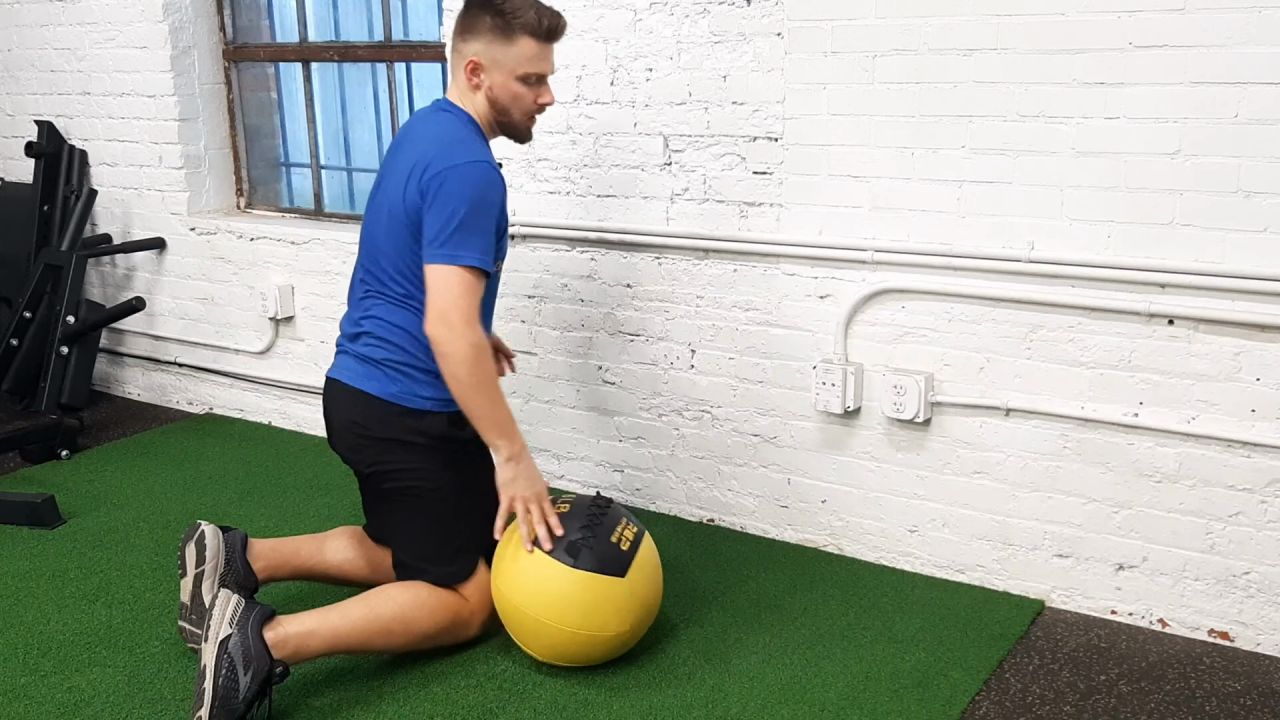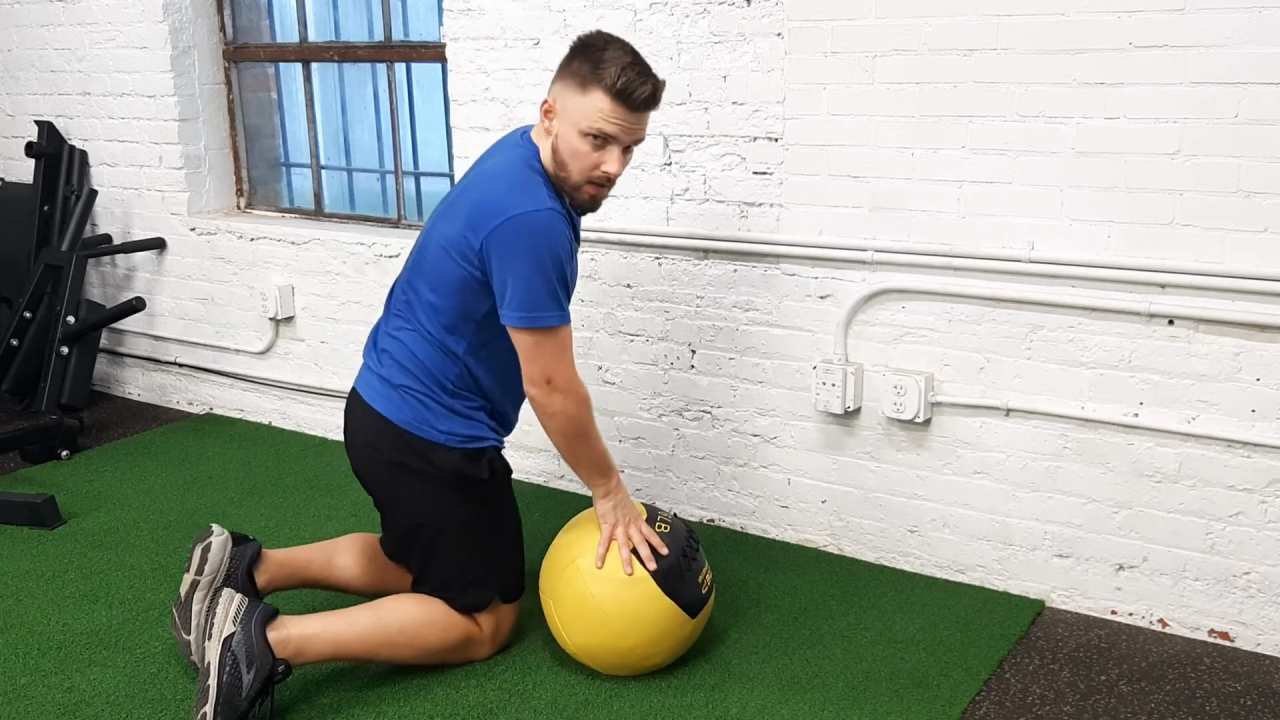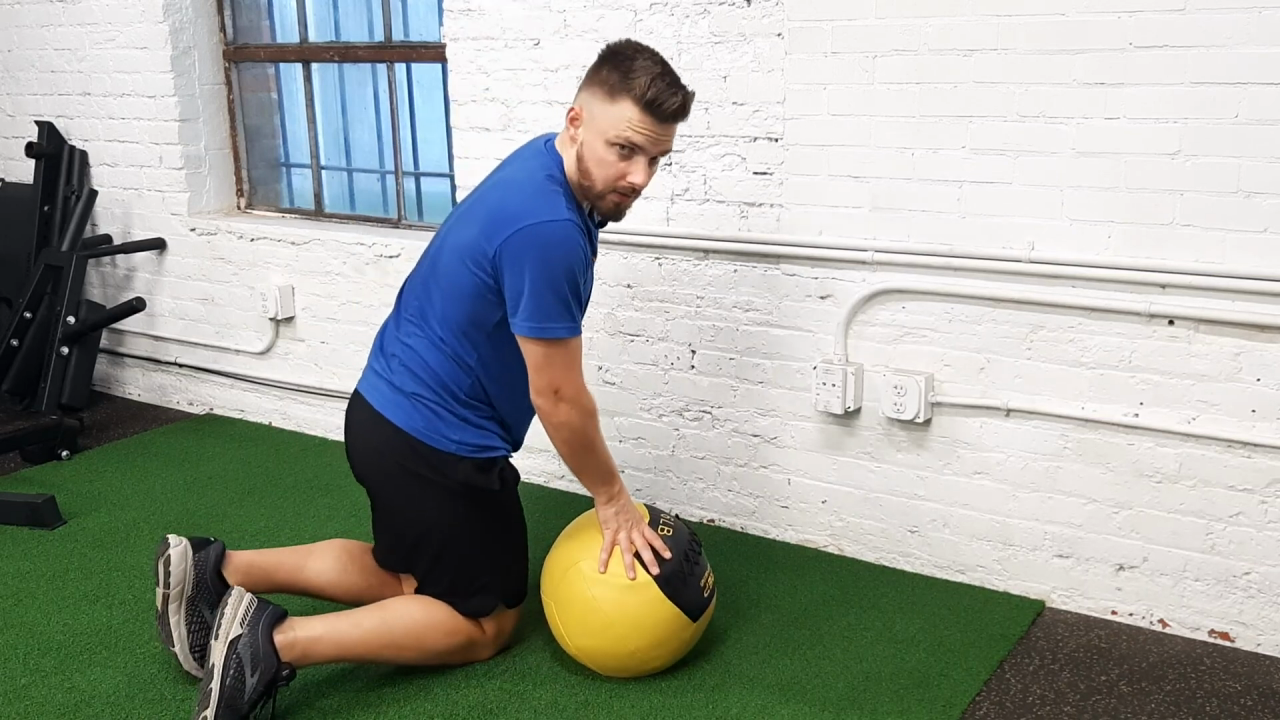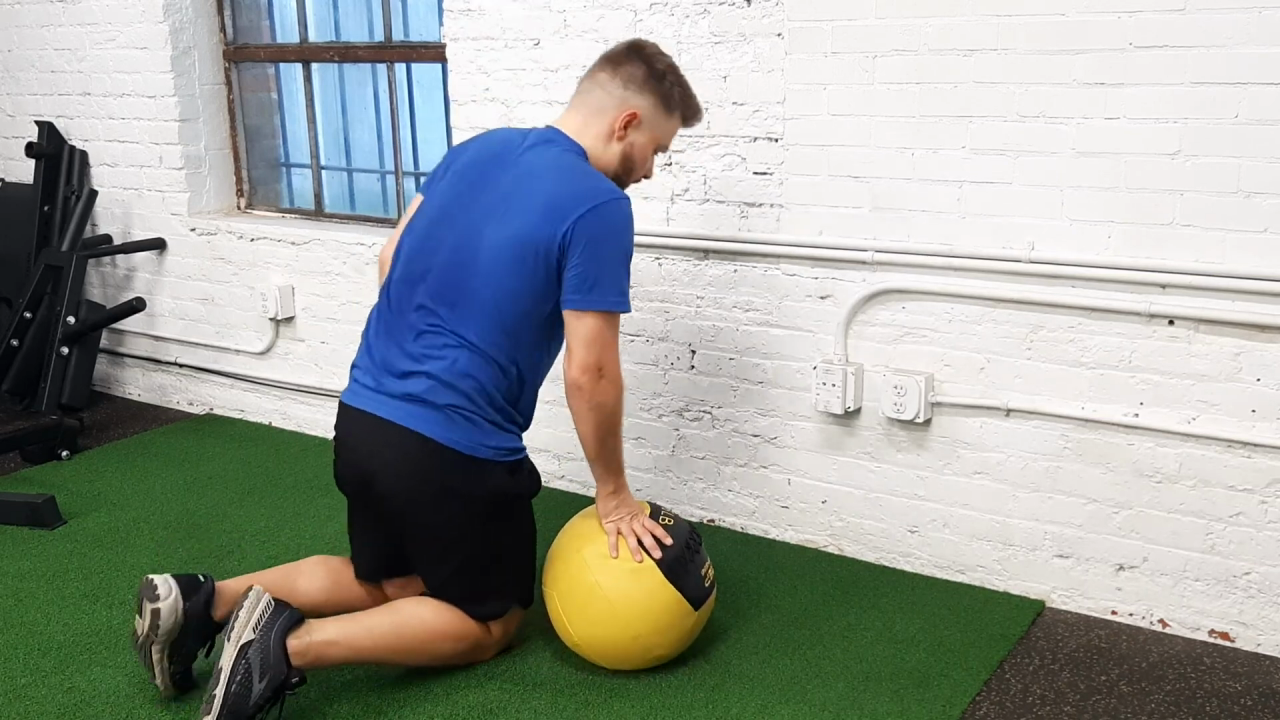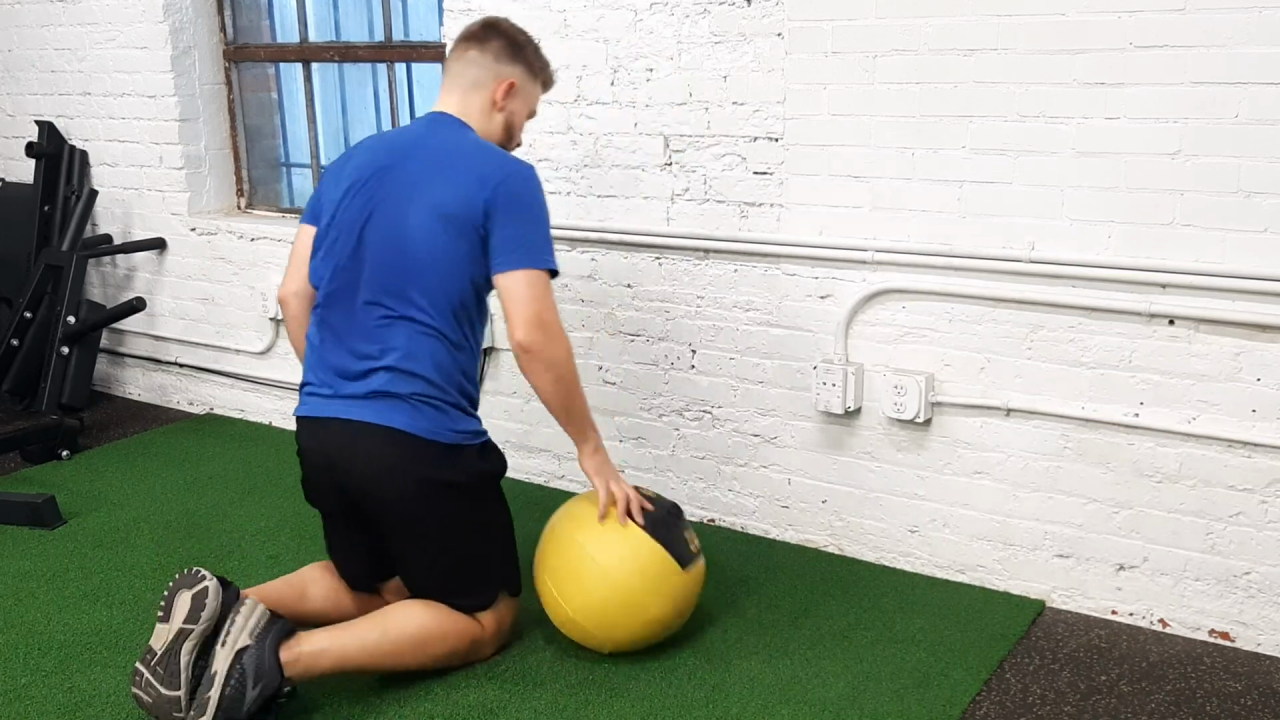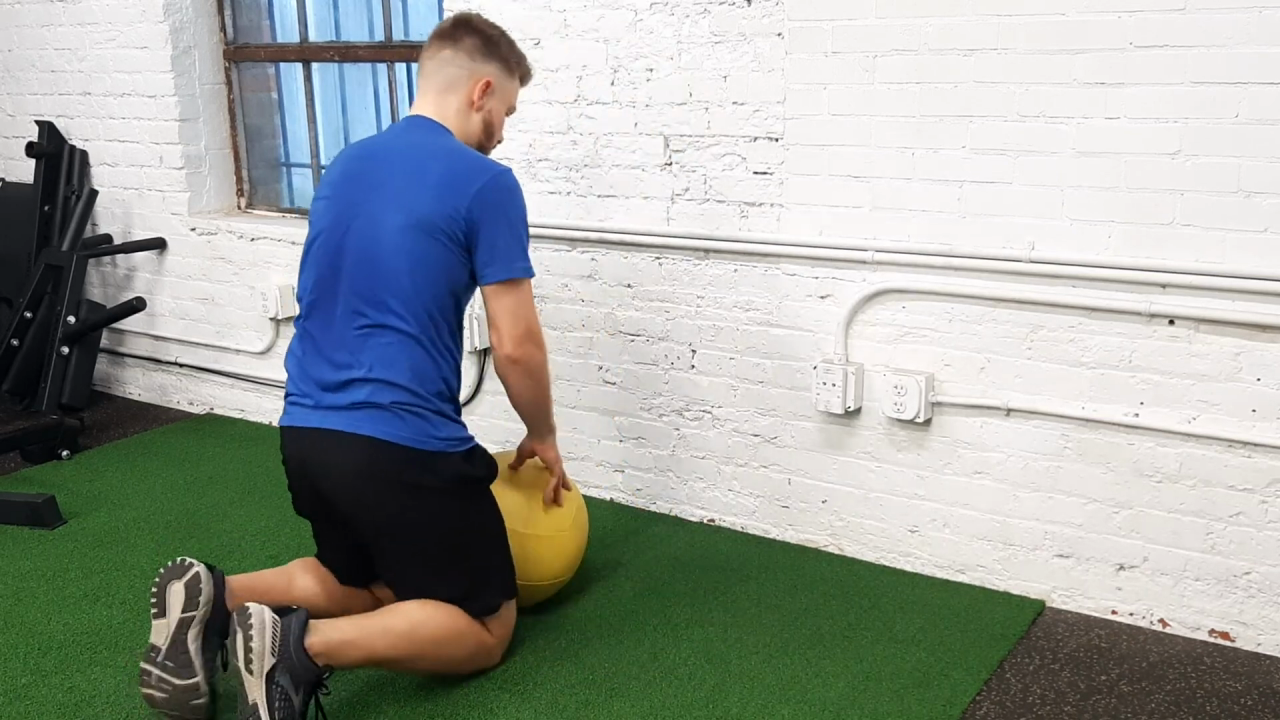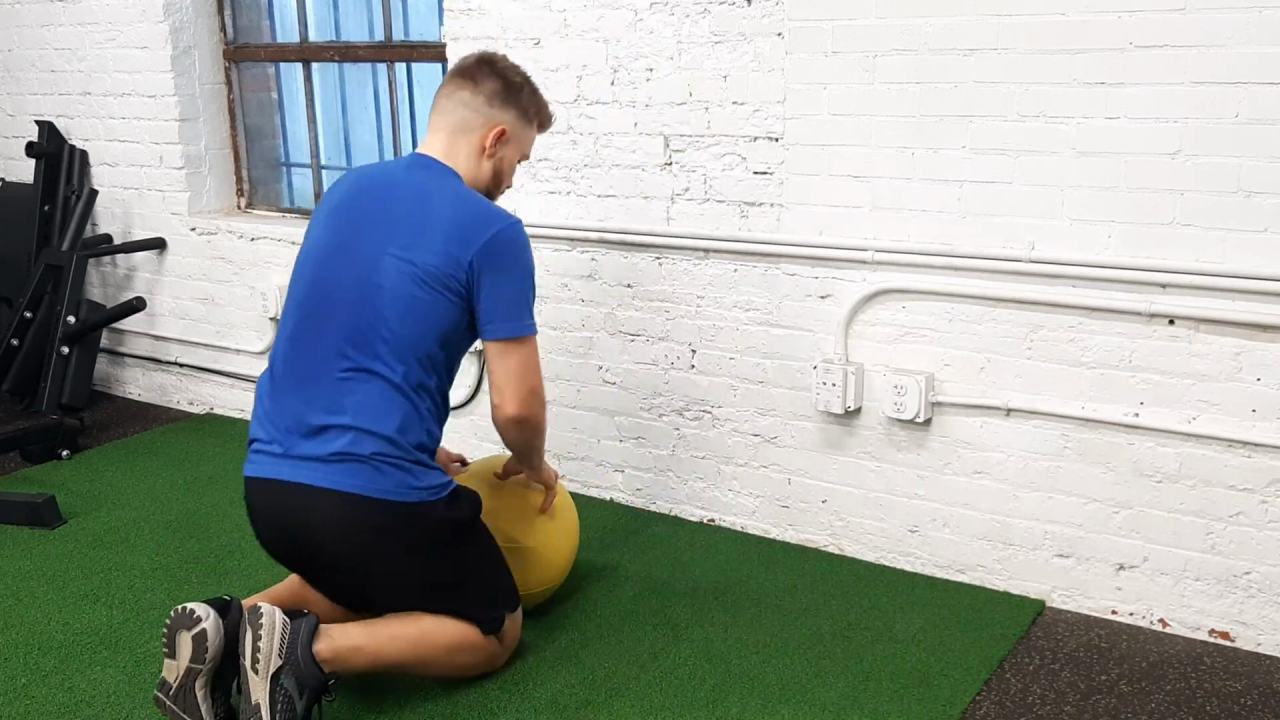
dt=0.5s
person 1, frame 1
left shoulder: (428, 127)
right shoulder: (467, 169)
right elbow: (449, 328)
left wrist: (480, 337)
right wrist: (512, 457)
left hip: (359, 389)
right hip: (408, 409)
left knee: (407, 553)
right knee: (464, 599)
left ankle: (240, 556)
right ankle: (267, 641)
person 1, frame 2
left shoulder: (523, 155)
right shoulder: (529, 218)
right elbow: (551, 386)
right wrist: (610, 494)
left hip: (386, 406)
right hip: (430, 434)
left knee: (417, 565)
right knee: (482, 619)
left ankle: (245, 565)
right ankle: (270, 640)
person 1, frame 3
left shoulder: (547, 163)
right shoulder: (547, 228)
right elbow: (557, 399)
left wrist: (567, 367)
right wrist: (613, 501)
left hip: (386, 413)
right hip: (436, 443)
left knee: (404, 577)
right knee: (483, 623)
left ankle: (216, 570)
right ankle: (277, 642)
person 1, frame 4
left shoulder: (476, 149)
right shoulder: (599, 207)
left elbow: (391, 262)
right elbow: (589, 376)
right wrist: (613, 496)
left hip: (363, 417)
right hip: (453, 448)
left knee: (382, 581)
right knee: (488, 620)
left ankle: (204, 599)
right ankle: (295, 643)
person 1, frame 5
left shoulder: (353, 160)
right shoulder: (504, 180)
left elbow: (295, 293)
right elbow: (531, 335)
right wrist: (594, 454)
left hip: (321, 427)
right hip: (421, 440)
left knee: (373, 585)
right knee: (482, 617)
left ankle: (224, 609)
right ankle: (280, 654)
person 1, frame 6
left shoulder: (346, 165)
right shoulder: (484, 183)
right elbow: (515, 345)
right wrist: (543, 437)
left hip: (306, 433)
right hip: (400, 445)
left knee: (367, 584)
right knee: (483, 628)
left ankle: (214, 595)
right ankle: (306, 646)
person 1, frame 7
left shoulder: (346, 192)
right shoulder: (491, 234)
right elbow: (516, 405)
right wrist: (533, 464)
left hip: (271, 482)
right hip: (374, 494)
left knee: (364, 585)
right knee: (492, 632)
left ankle: (232, 622)
right ankle: (314, 650)
